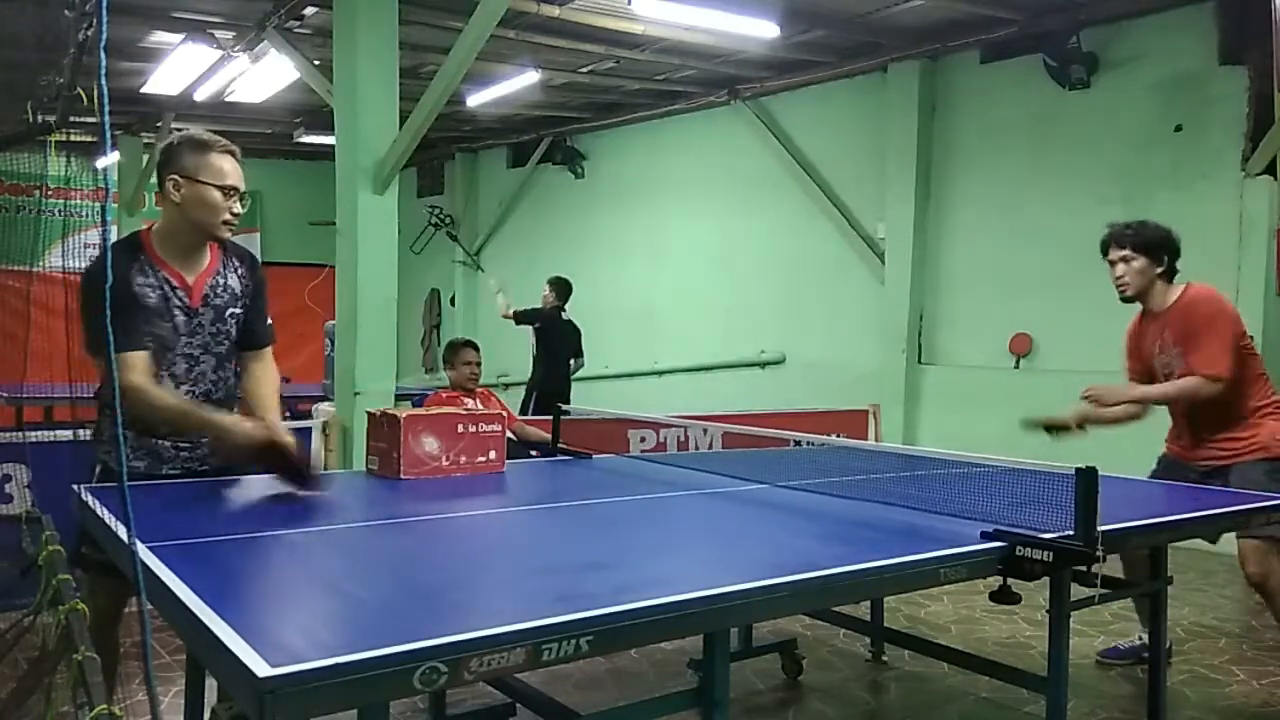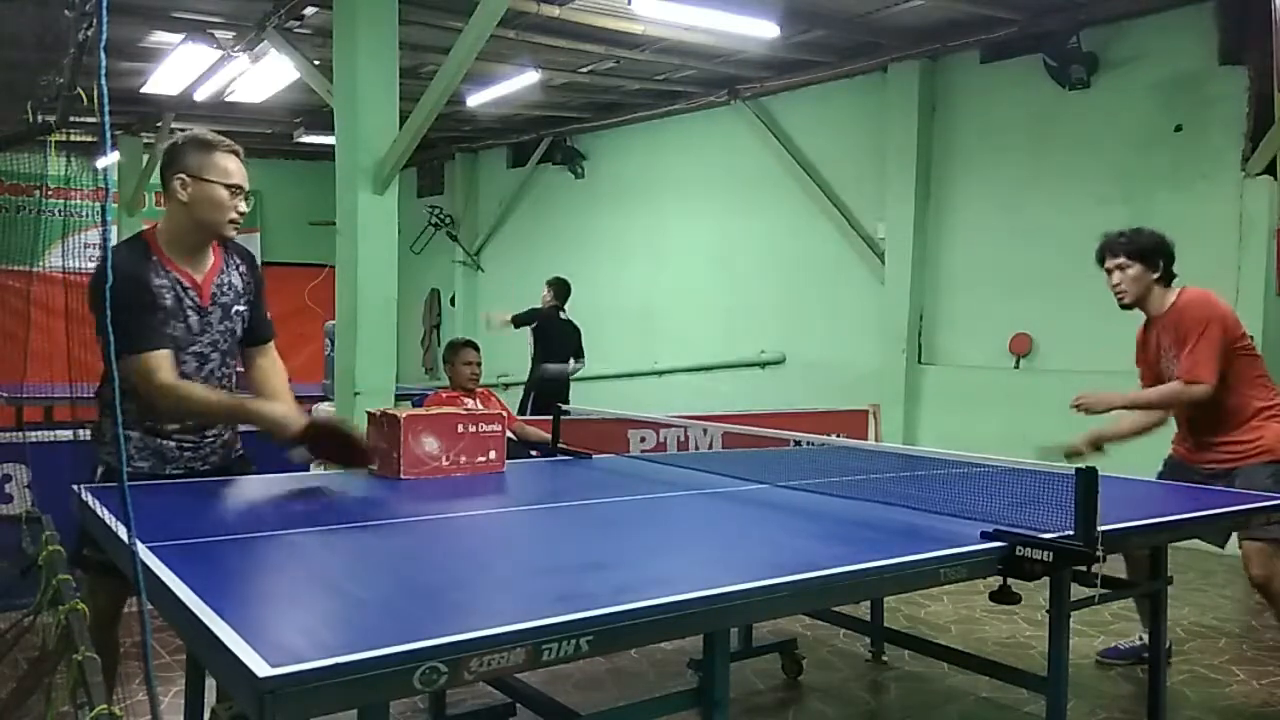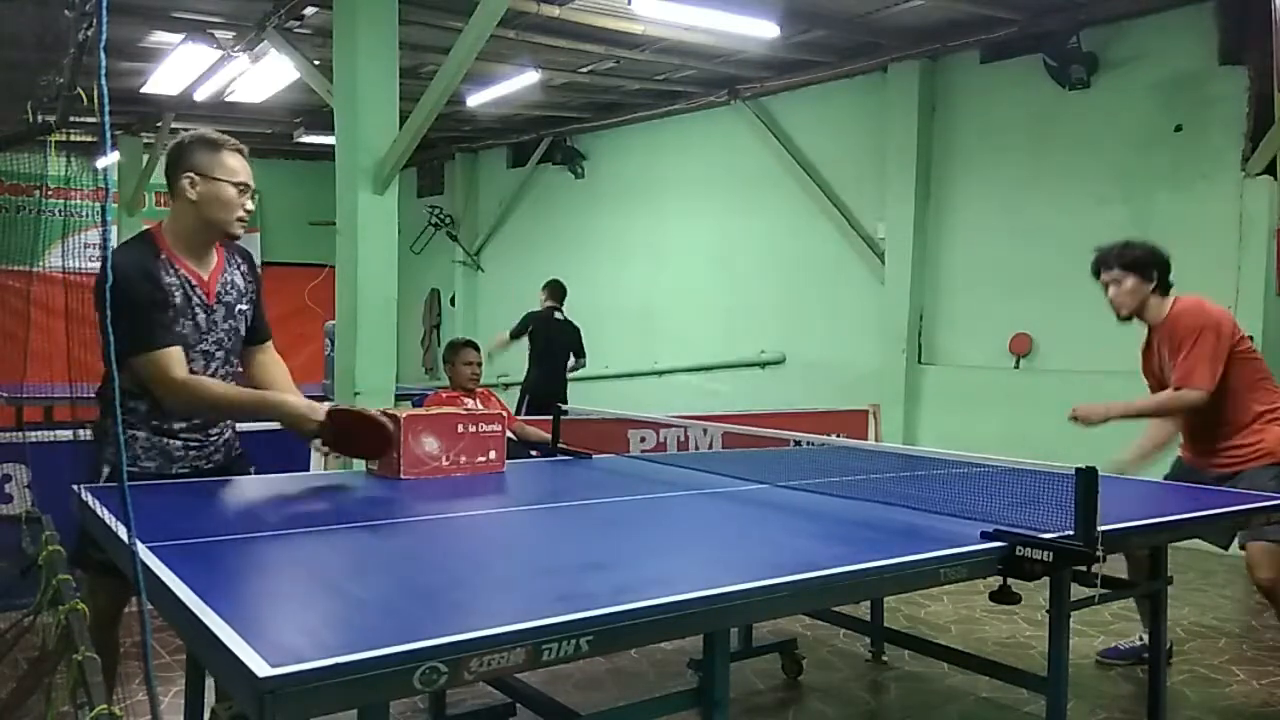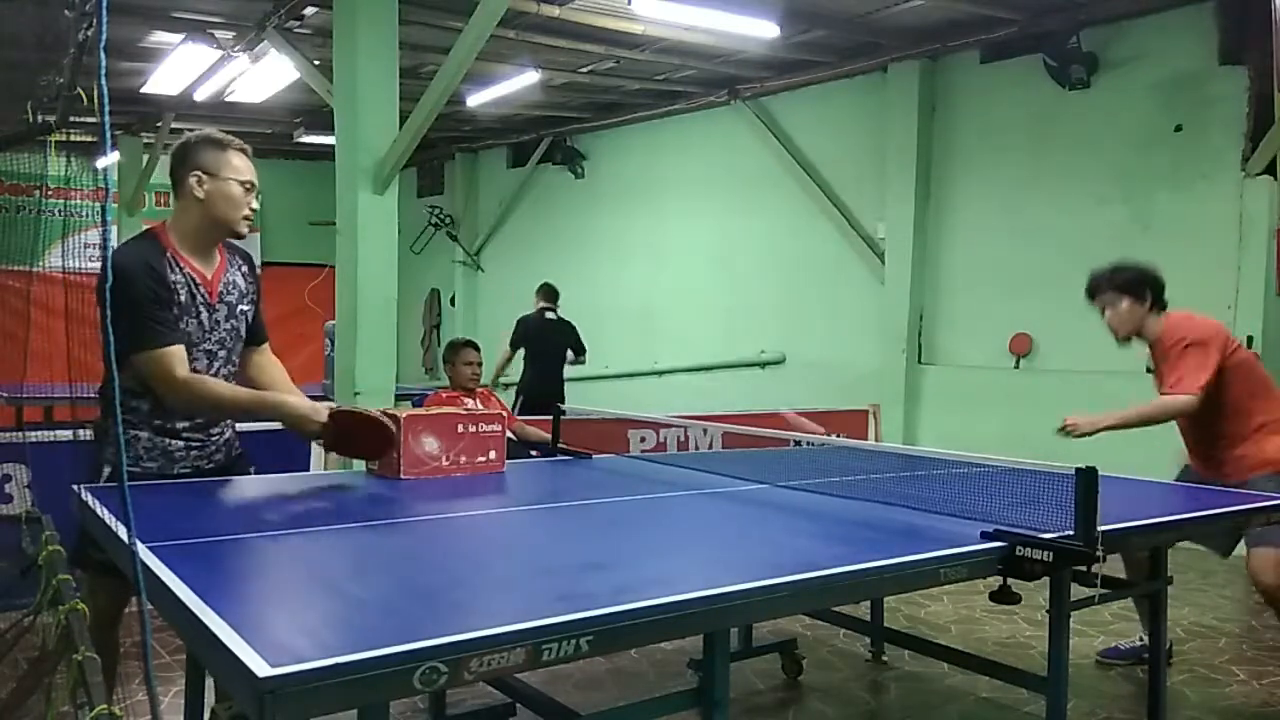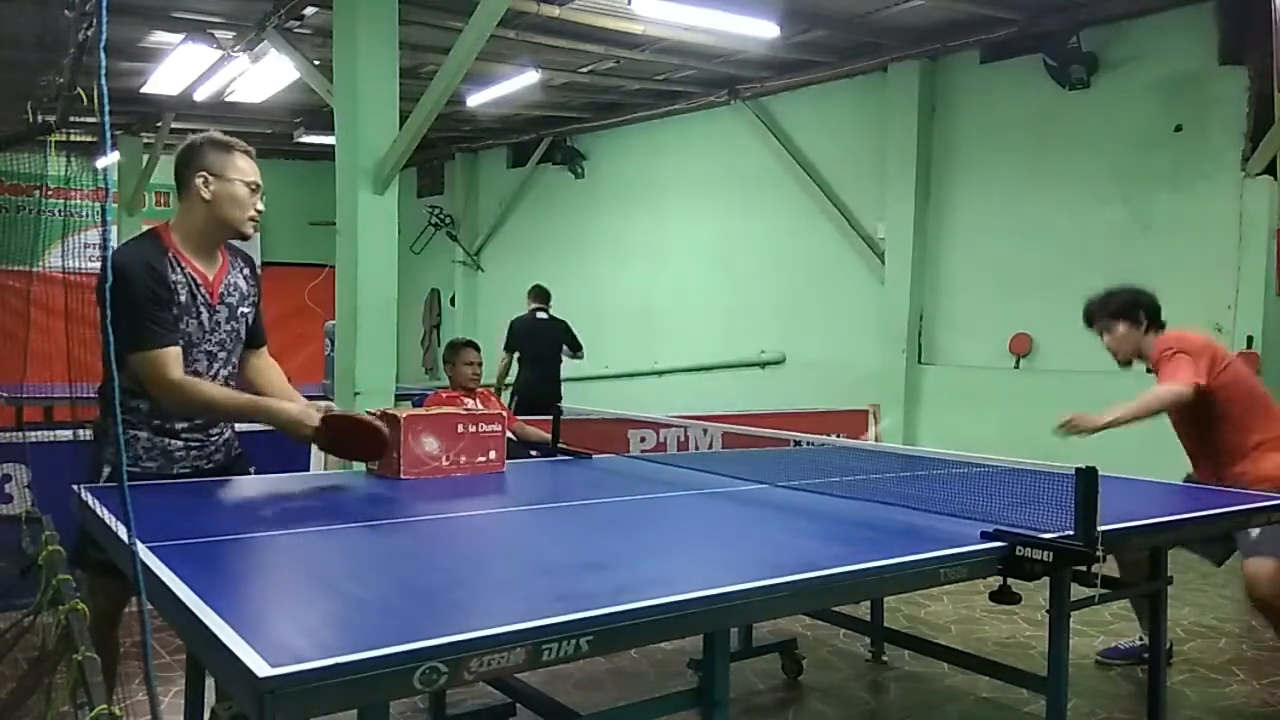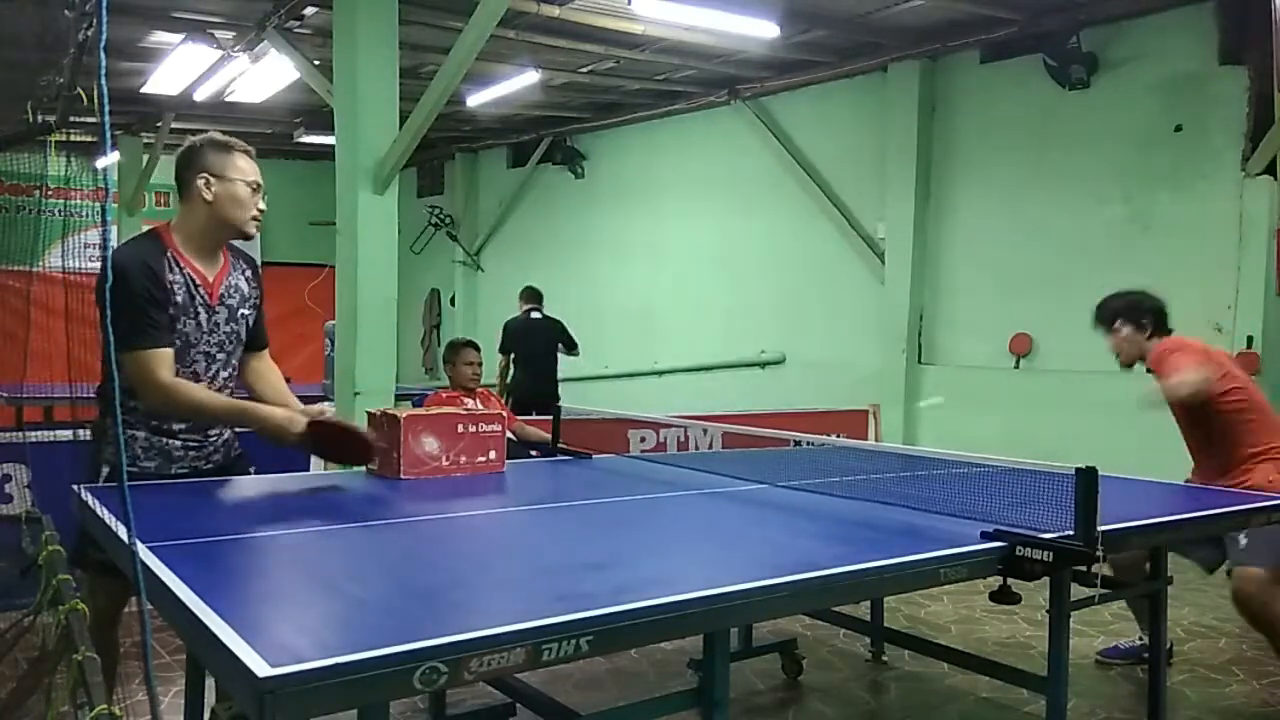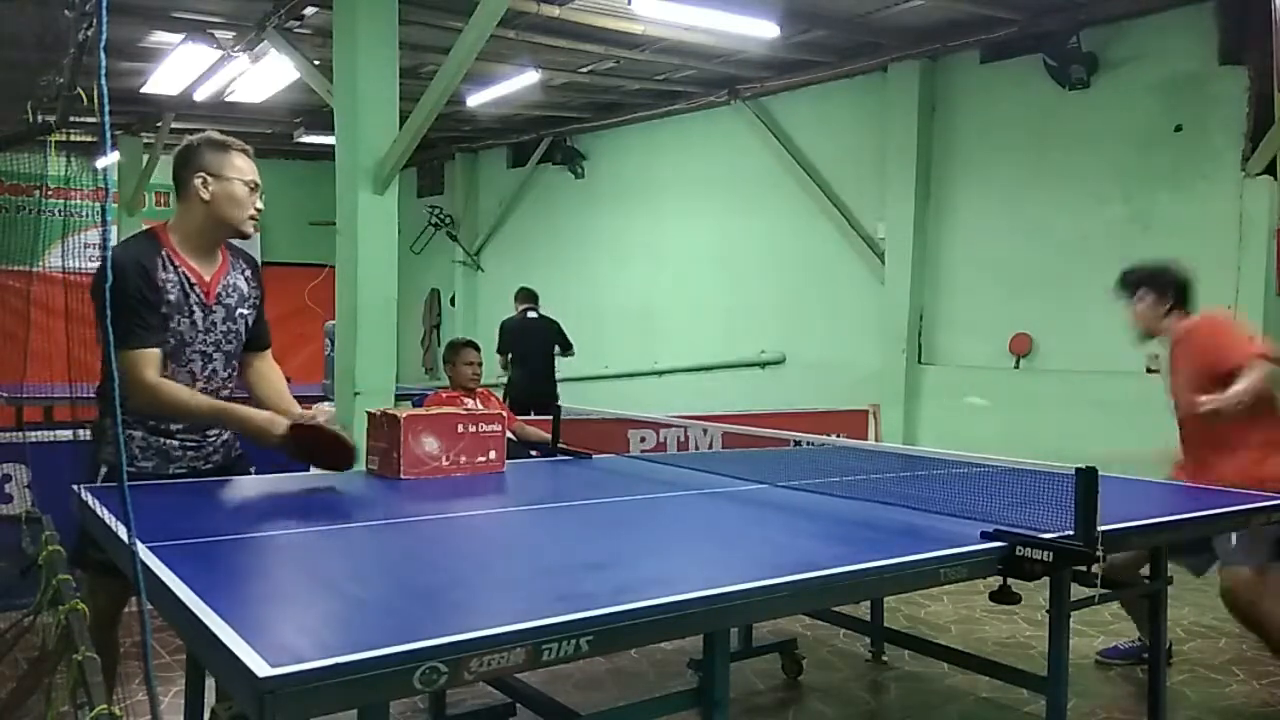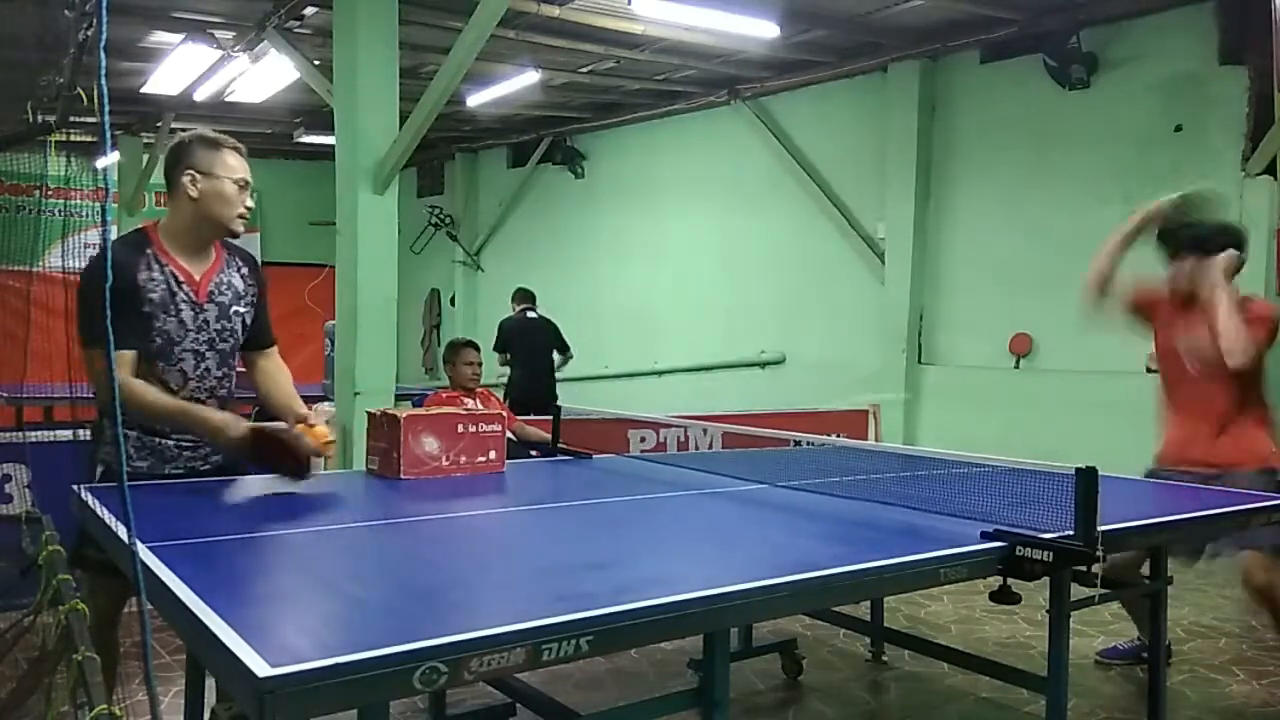
dt=0.1s
person 1, frame 1
left shoulder: (244, 268)
right shoulder: (115, 273)
left elbow: (256, 361)
right elbow: (134, 388)
left wrist: (265, 428)
right wrist: (225, 426)
left hip: (221, 466)
right hip: (134, 468)
right knee: (102, 605)
person 1, frame 2
left shoulder: (243, 266)
right shoulder: (124, 273)
left elbow: (262, 355)
right elbow: (158, 386)
left wrist: (287, 414)
right wrist: (259, 414)
left hip: (220, 463)
right hip: (136, 467)
right knee: (102, 605)
person 1, frame 3
left shoulder: (242, 267)
right shoulder: (131, 270)
left elbow: (258, 353)
right elbow: (173, 385)
left wrist: (303, 407)
right wrist: (280, 408)
left hip: (220, 460)
right hip: (138, 468)
right knee: (104, 606)
person 1, frame 4
left shoulder: (242, 267)
right shoulder: (135, 267)
right elbow: (175, 383)
left wrist: (305, 407)
right wrist: (281, 408)
left hip: (220, 460)
right hip: (140, 467)
right knee: (103, 606)
person 1, frame 5
left shoulder: (244, 270)
right shoulder: (136, 267)
right elbow: (167, 385)
left wrist: (302, 408)
right wrist: (273, 414)
left hip: (220, 462)
right hip: (140, 468)
right knee: (103, 606)
person 1, frame 6
left shoulder: (246, 272)
right shoulder: (135, 267)
right elbow: (156, 386)
left wrist: (296, 411)
right wrist: (261, 419)
left hip: (219, 462)
right hip: (138, 468)
right knee: (103, 606)
person 1, frame 7
left shoulder: (246, 272)
right shoulder: (130, 267)
left elbow: (257, 361)
right elbow: (141, 384)
left wrist: (294, 417)
right wrist: (245, 419)
left hip: (222, 463)
right hip: (138, 468)
right knee: (103, 605)
person 1, frame 8
left shoulder: (245, 270)
right shoulder: (118, 267)
left elbow: (263, 359)
right elbow: (114, 382)
left wrist: (300, 417)
right wrist: (207, 421)
left hip: (220, 465)
right hip: (135, 468)
right knee: (103, 605)
person 2, frame 1
left shoulder: (1205, 304)
right shoulder: (1141, 329)
left elbow: (1209, 385)
right elbow: (1140, 403)
left wrist: (1121, 394)
right wrist: (1083, 417)
right hip: (1190, 451)
right ankle: (1150, 638)
person 2, frame 2
left shoulder: (1200, 309)
right shoulder: (1147, 335)
left elbow: (1198, 390)
right elbow: (1156, 411)
left wrist: (1115, 400)
right wrist: (1099, 436)
right hip: (1196, 454)
right ankle: (1151, 638)
person 2, frame 3
left shoulder: (1195, 317)
right shoulder: (1151, 340)
left elbow: (1193, 397)
left wrist: (1110, 411)
right wrist: (1125, 465)
right hip: (1205, 459)
right ankle: (1152, 638)
person 2, frame 4
left shoulder: (1187, 332)
right shoulder: (1160, 351)
left elbow: (1184, 402)
left wrist: (1101, 422)
right hip: (1211, 466)
right ankle: (1152, 639)
person 2, frame 5
left shoulder: (1174, 348)
right shoulder: (1168, 356)
left elbow: (1178, 391)
left wrist: (1103, 419)
right hip: (1216, 477)
right ankle: (1152, 642)
person 2, frame 6
left shoulder: (1175, 352)
right shoulder: (1172, 361)
left elbow: (1196, 382)
right hip: (1215, 484)
left knee: (1249, 588)
right knee: (1122, 551)
right ankle: (1152, 640)
person 2, frame 7
left shoulder: (1209, 331)
right shoulder: (1178, 346)
left wrist: (1227, 398)
right hip: (1196, 486)
left knee: (1239, 588)
right knee: (1114, 561)
right ankle: (1151, 641)
person 2, frame 8
right shoulder: (1165, 305)
left elbow: (1238, 358)
right elbow: (1094, 291)
left wrist: (1219, 285)
right wrist: (1134, 226)
left hip: (1241, 467)
right hip: (1177, 467)
right knee: (1115, 562)
right ankle: (1150, 641)
